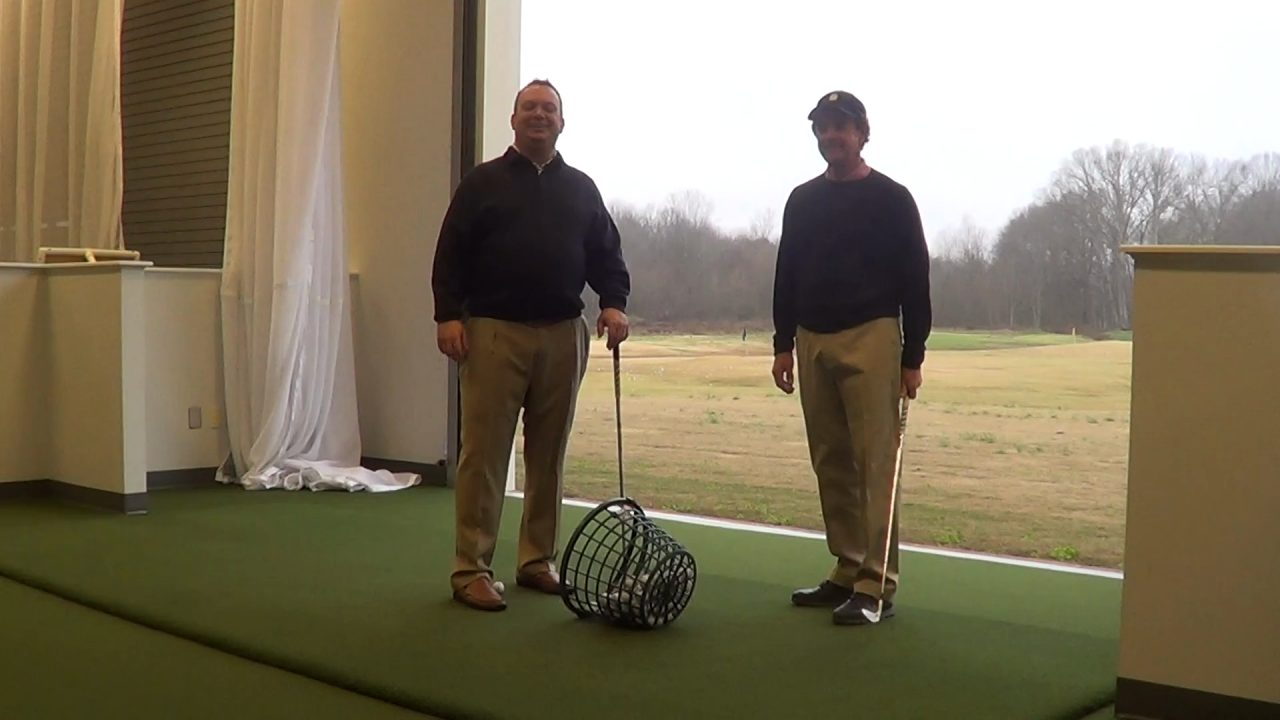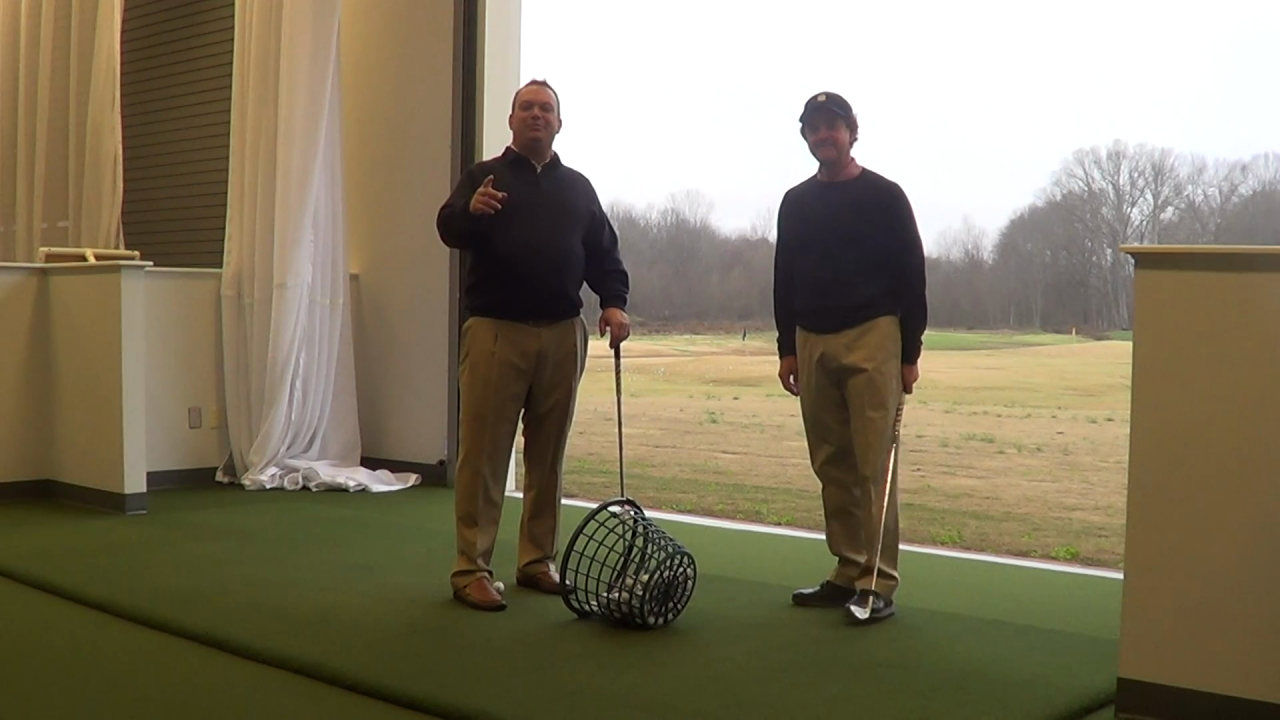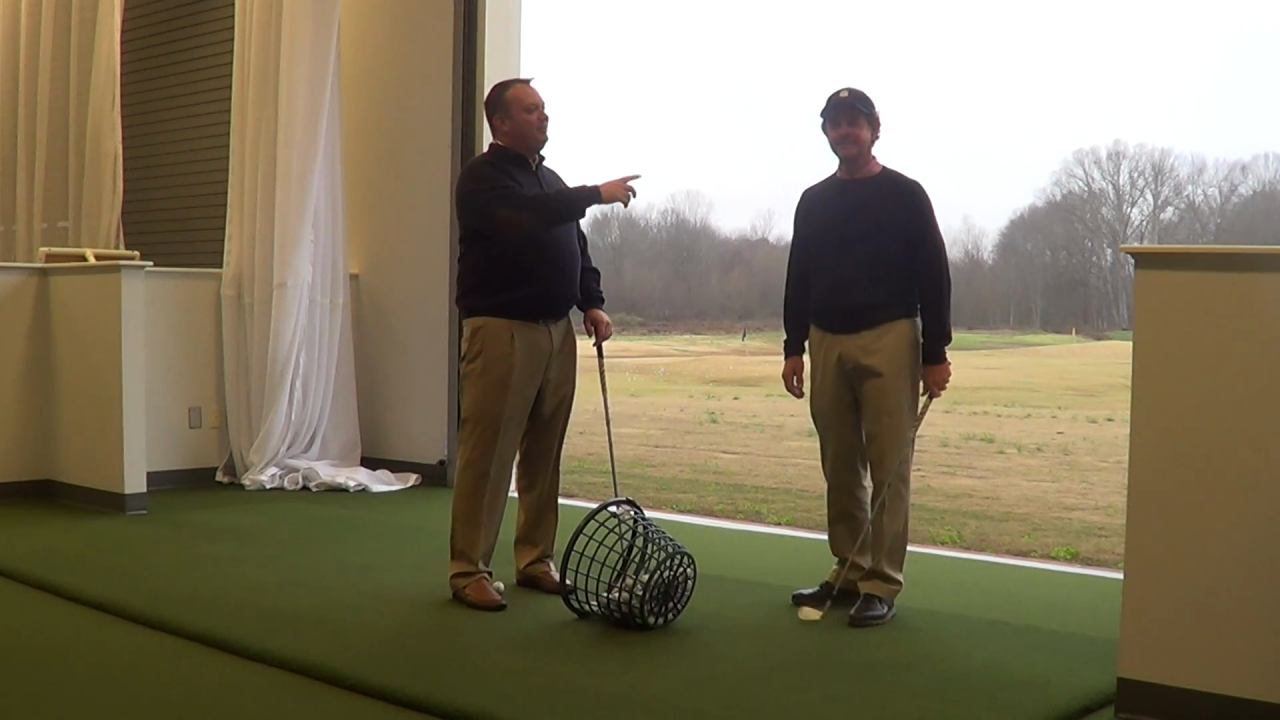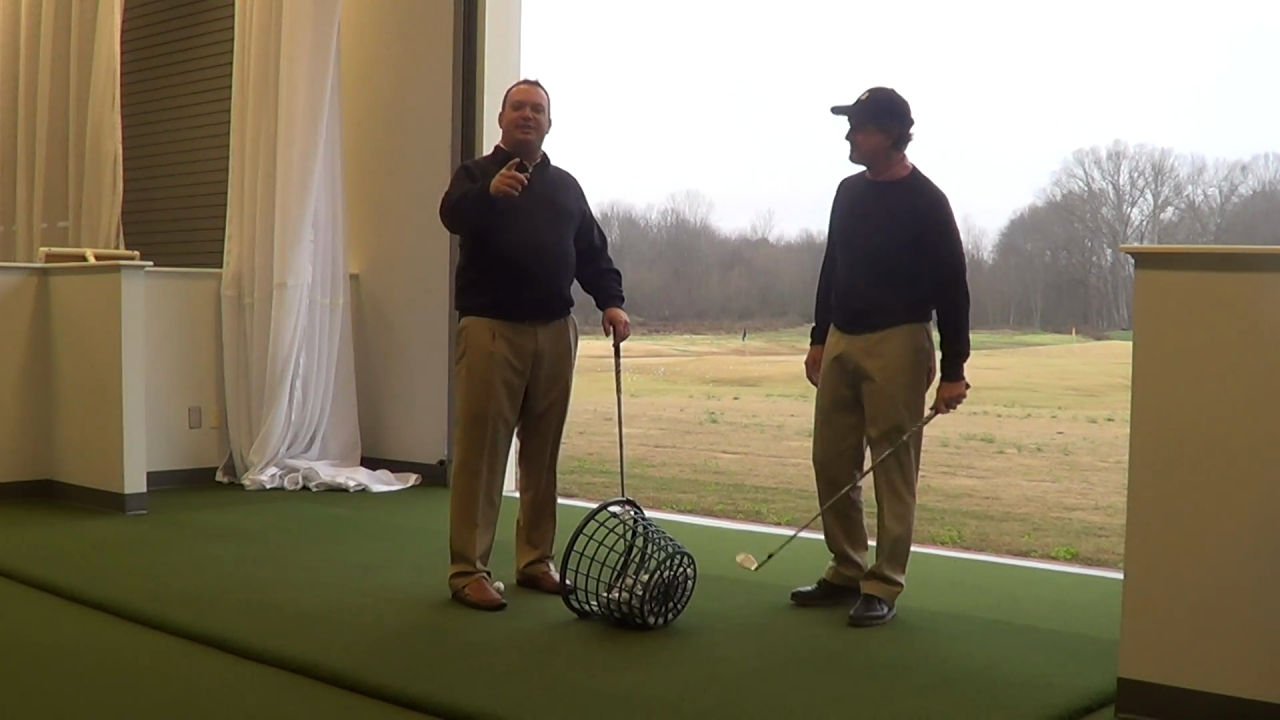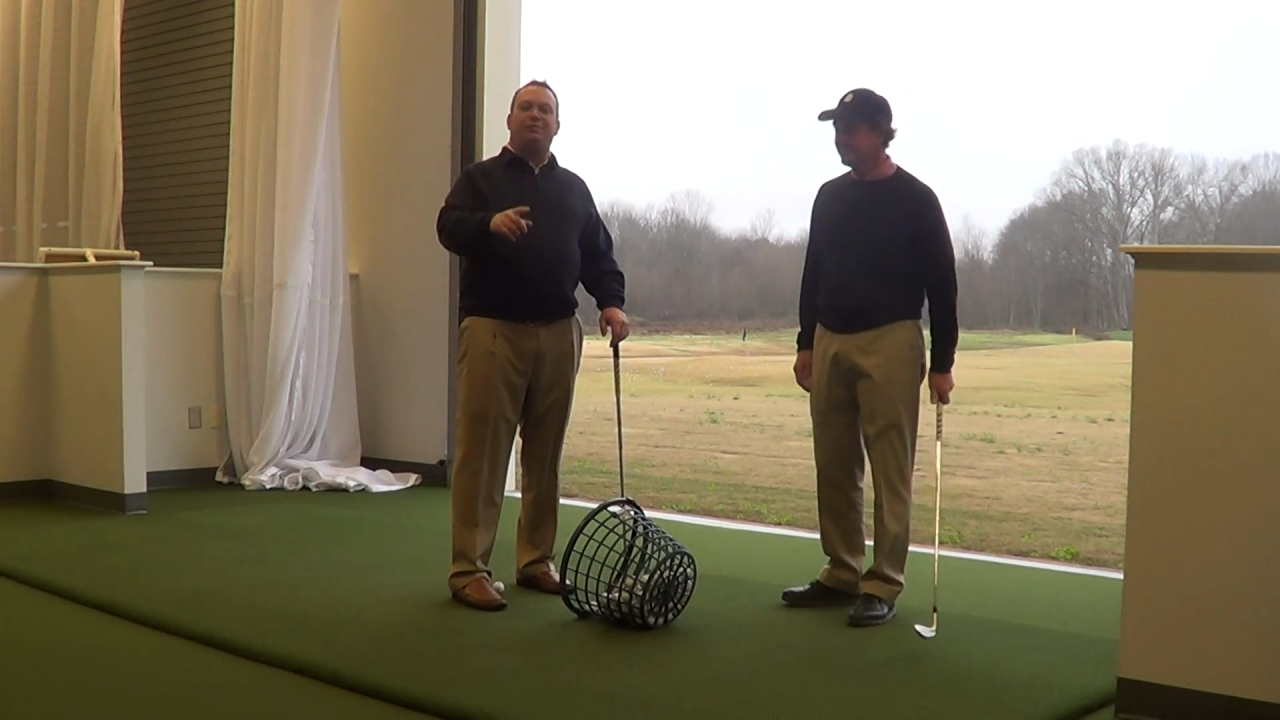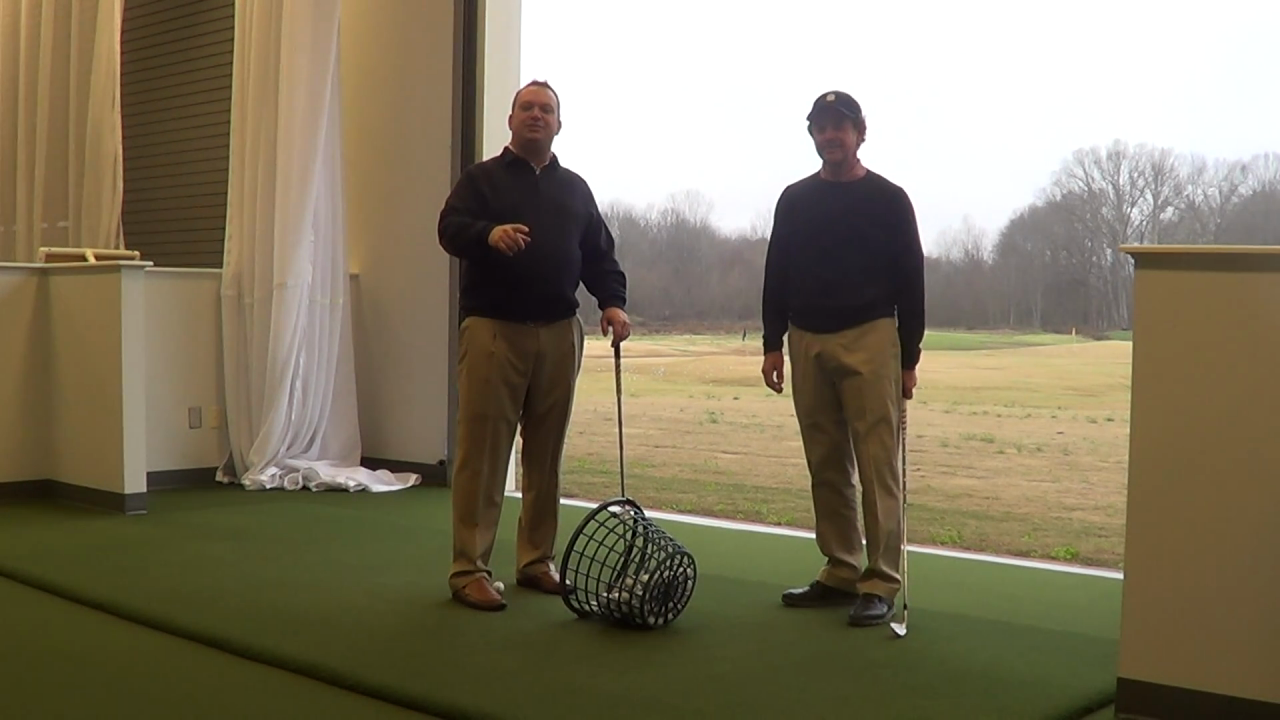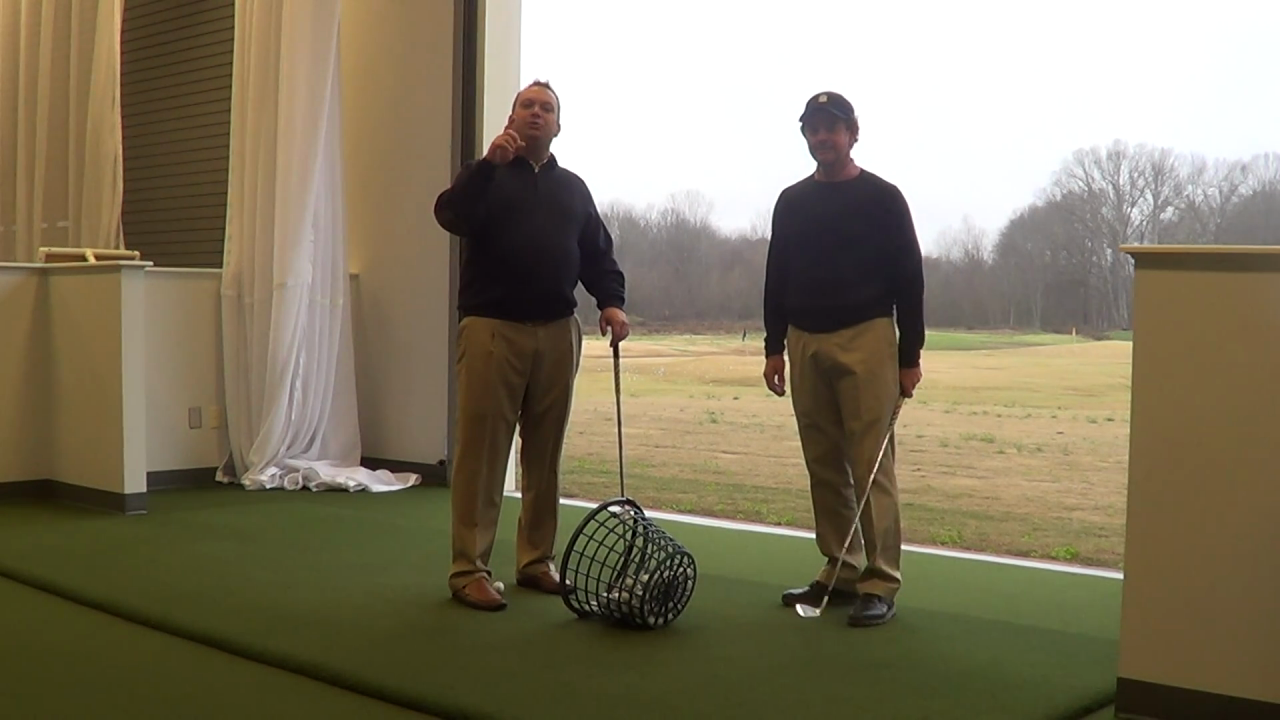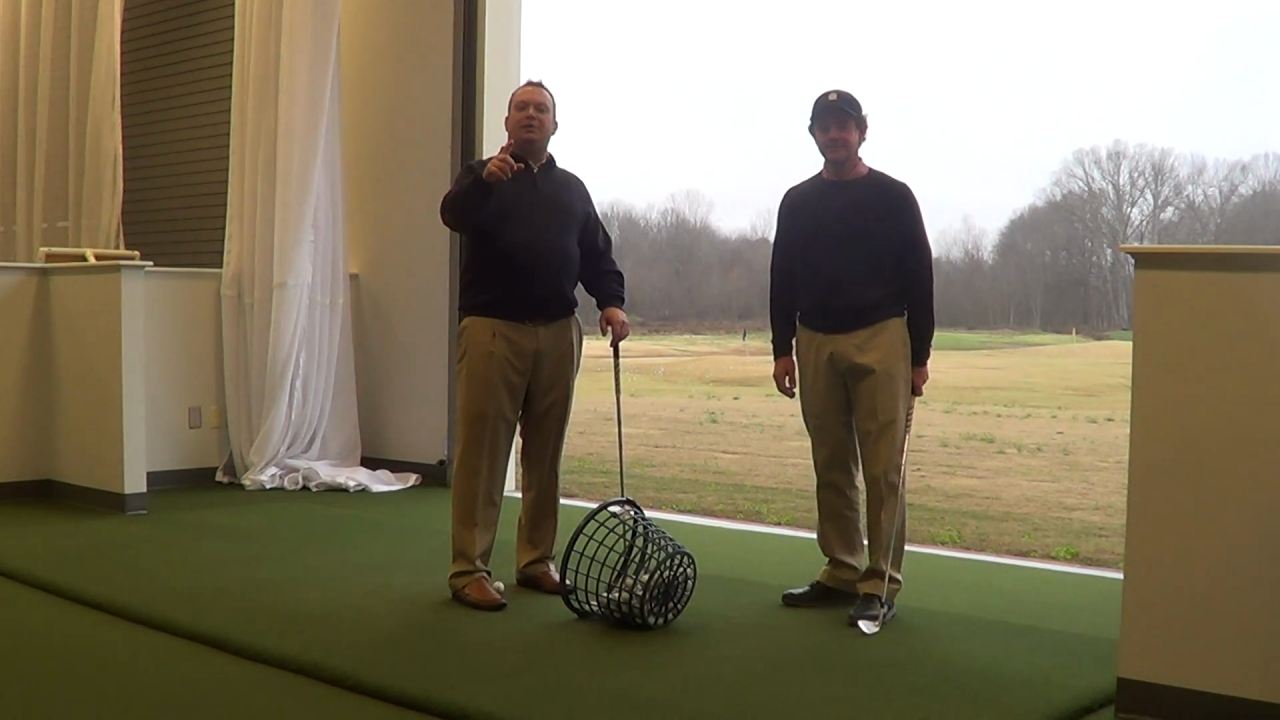
dt=0.7s
person 1, frame 1
left shoulder: (891, 198)
right shoulder: (802, 200)
left elbow: (915, 281)
right elbow: (787, 276)
left wrist: (913, 356)
right wrist: (784, 342)
left hip: (870, 340)
right hip: (814, 342)
left knee: (874, 464)
right knee: (831, 465)
left ankle: (877, 583)
right ankle: (847, 572)
person 1, frame 2
left shoulder: (884, 196)
right shoulder: (796, 202)
left elbow: (911, 276)
right elbow: (785, 279)
left wrist: (910, 352)
right wrist: (787, 347)
left hip: (871, 339)
right hip: (814, 343)
left knee: (874, 463)
right knee: (831, 464)
left ankle: (878, 582)
right ankle: (847, 571)
person 1, frame 3
left shoulder: (905, 195)
right shoulder: (814, 200)
left elbow: (933, 276)
right elbow: (799, 278)
left wrist: (935, 352)
right wrist: (793, 347)
left hip: (889, 341)
right hip: (828, 343)
left knee: (888, 467)
right knee: (839, 467)
left ankle: (882, 584)
right ankle: (849, 571)
person 1, frame 4
left shoulder: (926, 203)
right shoulder: (848, 192)
left elbow: (951, 288)
left wrist: (953, 369)
right wrist: (819, 336)
left hip: (897, 345)
right hip: (842, 342)
left knee: (893, 469)
right knee: (831, 461)
left ankle: (883, 584)
right ankle: (846, 570)
person 1, frame 5
left shoulder: (915, 199)
right shoulder: (829, 196)
left elbow: (942, 284)
left wrist: (941, 362)
right wrist: (806, 342)
left hip: (890, 343)
right hip: (831, 343)
left knee: (890, 467)
right knee: (834, 466)
left ankle: (883, 584)
right ankle: (842, 573)
person 1, frame 6
left shoulder: (888, 199)
right shoulder: (795, 199)
left elbow: (910, 282)
right elbow: (777, 276)
left wrist: (909, 358)
right wrist: (773, 343)
left hip: (869, 341)
right hip: (809, 343)
left knee: (877, 463)
right knee: (826, 465)
left ankle: (880, 581)
right ankle: (841, 571)
person 1, frame 7
left shoulder: (882, 198)
right shoulder: (791, 201)
left elbow: (908, 279)
right elbow: (777, 279)
left wrist: (910, 355)
right wrist: (775, 346)
left hip: (865, 339)
right hip: (806, 343)
left knee: (870, 462)
right knee: (824, 464)
left ankle: (880, 581)
right ankle: (840, 571)
person 1, frame 8
left shoulder: (893, 196)
right shoulder: (798, 201)
left elbow: (919, 278)
right elbow: (783, 279)
left wrist: (920, 355)
right wrist: (783, 348)
left hip: (879, 341)
right hip: (816, 343)
left knee: (882, 466)
right knee: (830, 465)
left ankle: (881, 581)
right ankle: (841, 570)
person 2, frame 1
left shoulder: (581, 186)
right shoulder: (484, 180)
left elbow: (607, 251)
right elbow: (451, 248)
left wrist: (613, 302)
right wrist: (449, 313)
left hip: (563, 335)
right hip: (494, 333)
left knee: (549, 455)
right knee: (484, 453)
left ankle: (538, 560)
right ankle: (471, 569)
person 2, frame 2
left shoulder: (577, 186)
right shoulder: (483, 176)
left elbow: (604, 251)
right elbow: (449, 229)
left wrist: (614, 301)
right wrist: (471, 210)
left hip: (563, 334)
right hip: (495, 331)
left knee: (548, 454)
right knee: (483, 453)
left ankle: (538, 560)
right ankle: (471, 568)
person 2, frame 3
left shoulder: (552, 180)
right shoulder: (483, 175)
left elbow: (577, 248)
right elbow: (526, 216)
left wrist: (593, 302)
right wrist: (595, 194)
left hip: (557, 330)
right hip: (499, 330)
left knee: (544, 452)
right knee: (487, 451)
left ankle: (536, 559)
right ankle: (468, 570)
person 2, frame 4
left shoulder: (565, 184)
right shoulder: (476, 174)
left elbow: (592, 251)
right elbow: (453, 215)
left wrist: (611, 301)
right wrist: (491, 192)
left hip: (555, 332)
right hip: (490, 330)
left knee: (543, 452)
right knee: (480, 452)
left ankle: (536, 559)
right ankle: (468, 570)
person 2, frame 5
left shoulder: (573, 187)
right shoulder: (481, 176)
left elbow: (598, 253)
right elbow: (449, 228)
left wrist: (611, 301)
right wrist: (490, 224)
left hip: (559, 333)
right hip: (493, 330)
left knee: (546, 453)
right knee: (483, 451)
left ankle: (537, 560)
right ankle: (469, 569)
person 2, frame 6
left shoulder: (575, 188)
right shoulder: (481, 178)
left elbow: (600, 253)
right elbow: (450, 230)
left wrist: (613, 301)
right wrist: (488, 233)
left hip: (559, 333)
right hip: (492, 330)
left knee: (546, 454)
right knee: (482, 452)
left ankle: (537, 559)
right ankle: (469, 569)
person 2, frame 7
left shoulder: (574, 187)
right shoulder: (483, 174)
left elbow: (599, 253)
right elbow: (450, 215)
left wrist: (612, 301)
right wrist: (489, 164)
left hip: (558, 332)
right hip: (491, 329)
left knee: (545, 453)
right knee: (482, 451)
left ankle: (537, 560)
right ankle: (469, 569)
person 2, frame 8
left shoulder: (572, 187)
right shoulder: (481, 175)
left elbow: (597, 253)
right elbow: (454, 215)
left wrist: (611, 301)
right wrist: (486, 180)
left hip: (558, 333)
right hip: (491, 329)
left knee: (545, 454)
right knee: (481, 452)
left ankle: (537, 559)
right ankle: (469, 569)
